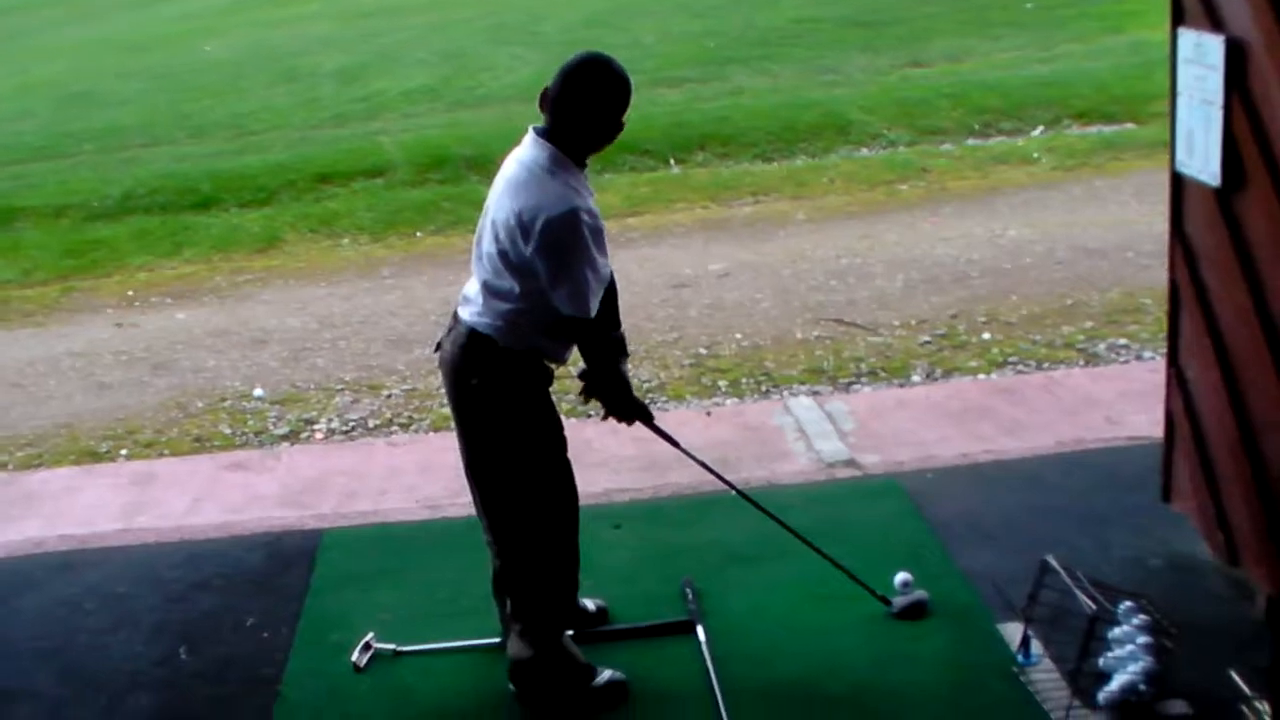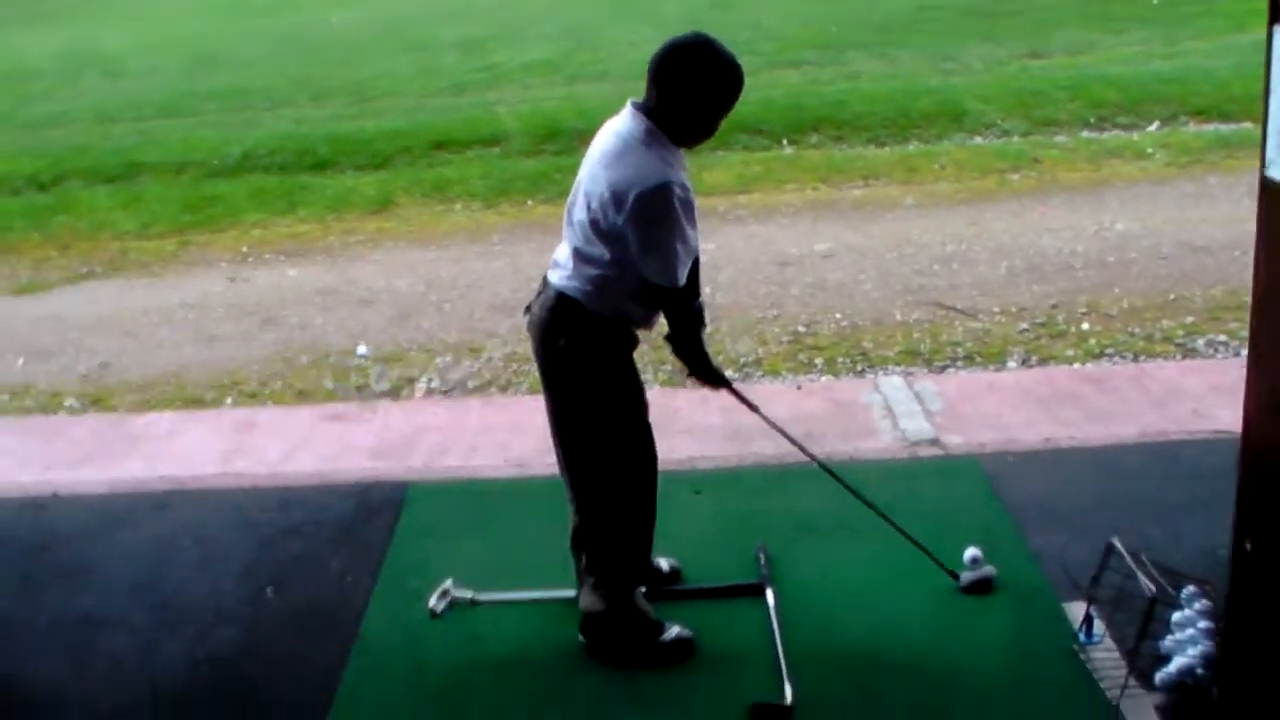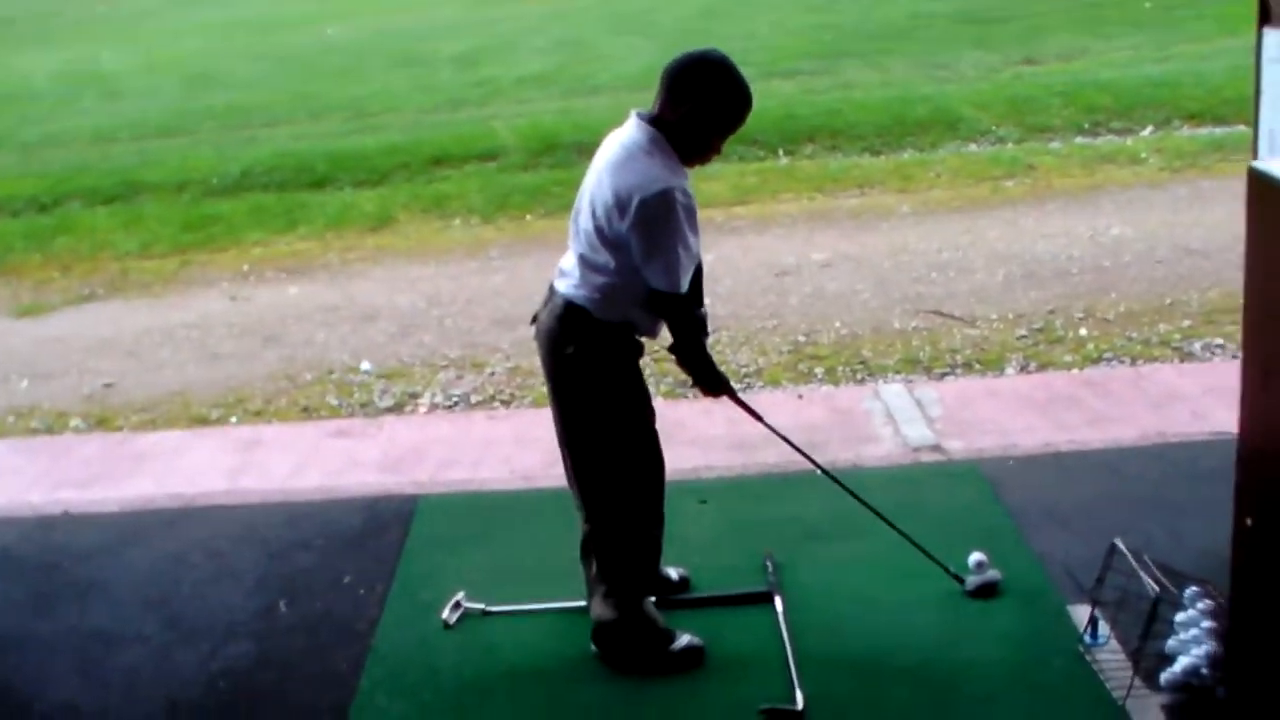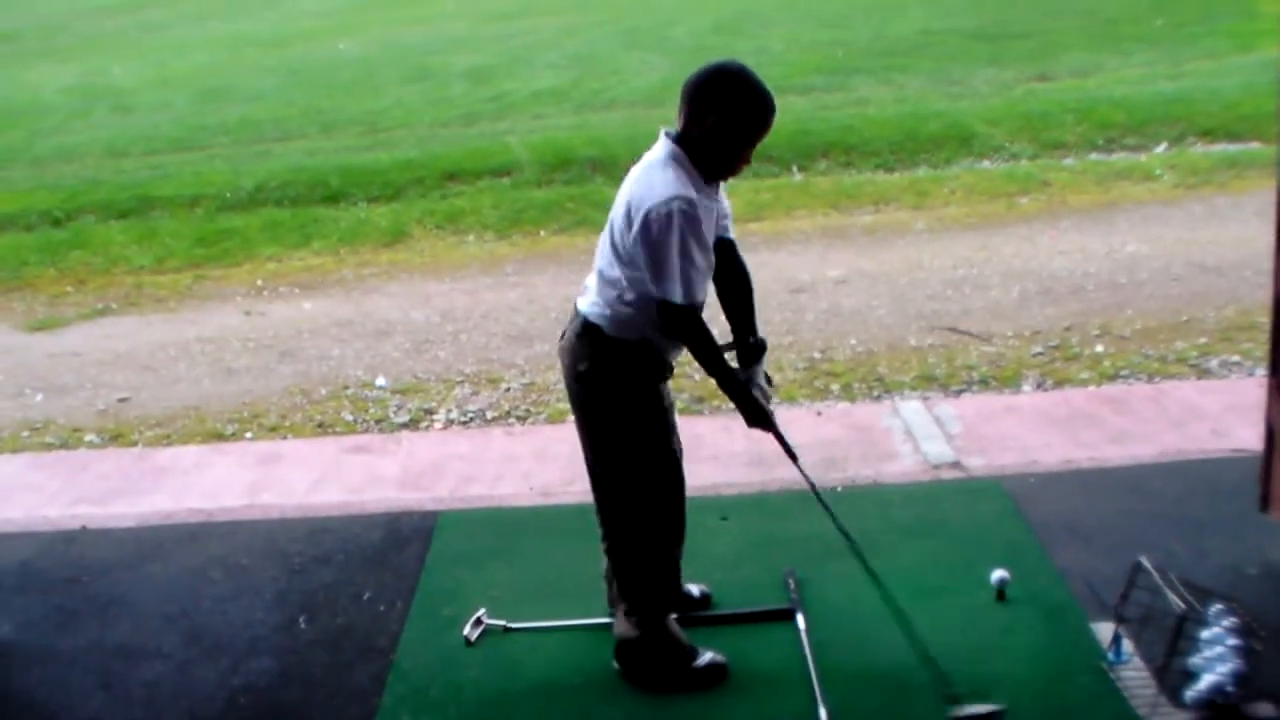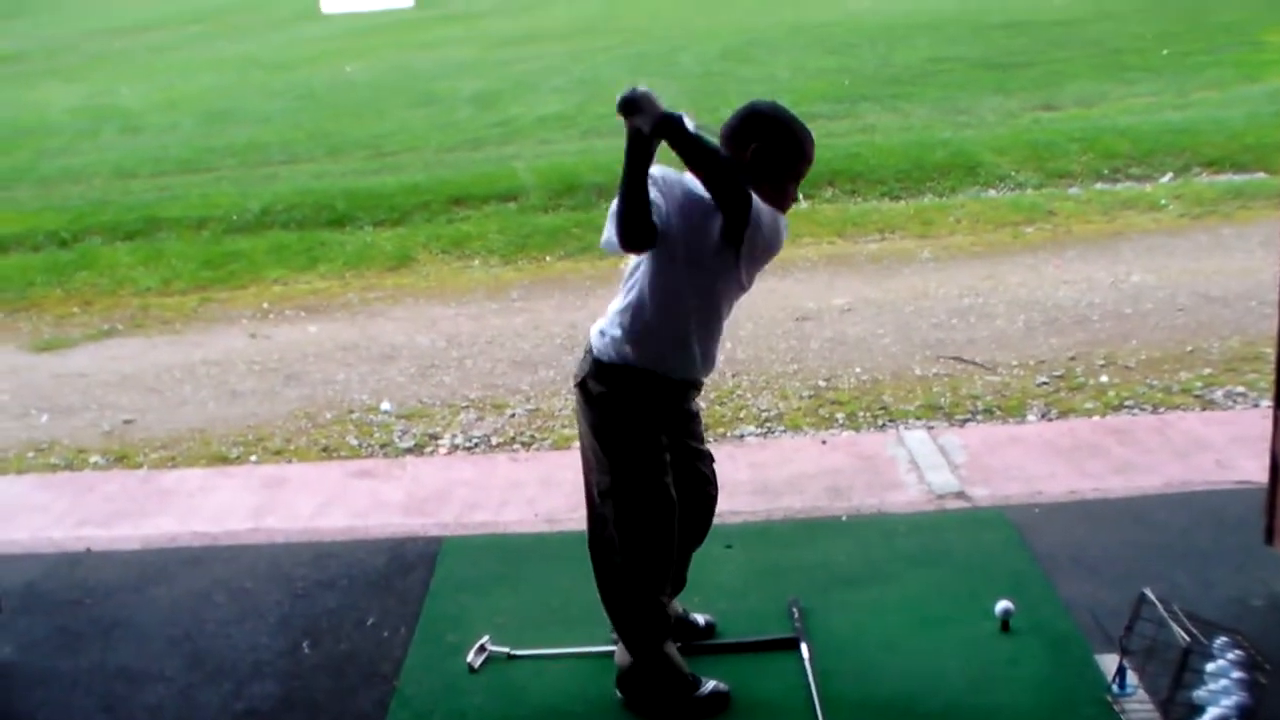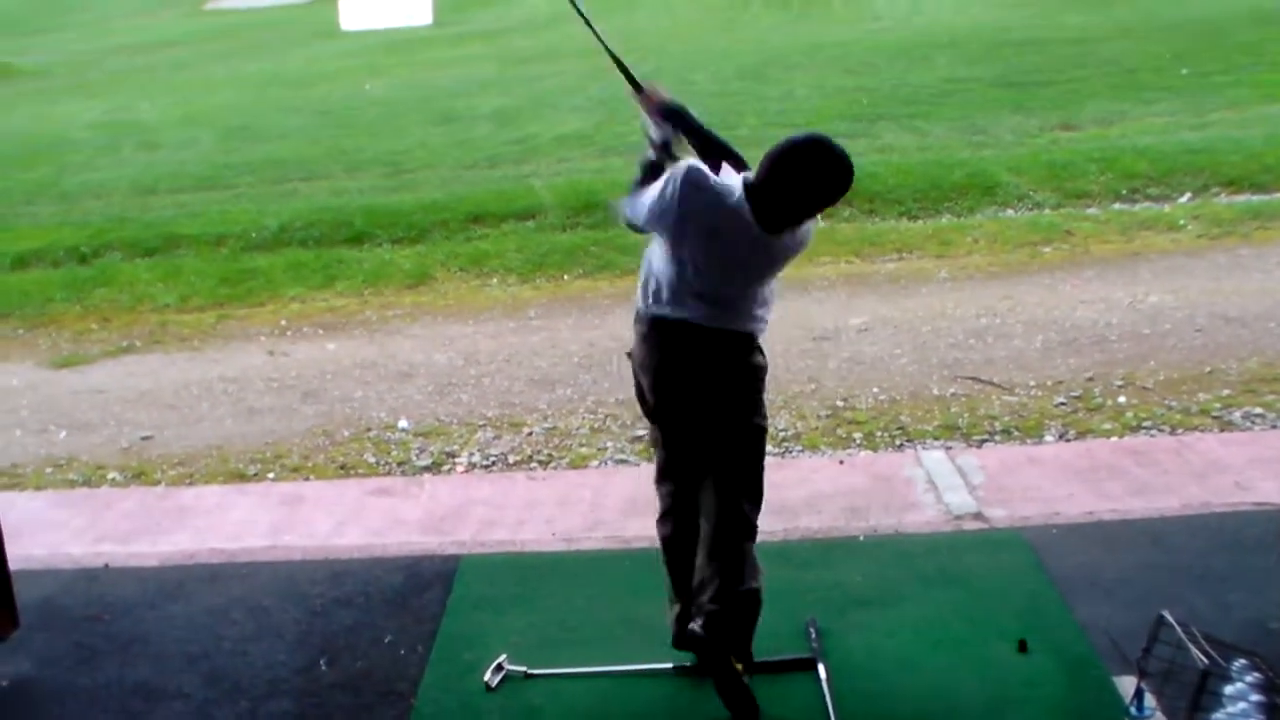
dt=0.5s
person 1, frame 1
left shoulder: (529, 159)
right shoulder: (564, 207)
right elbow: (583, 318)
left wrist: (608, 367)
right wrist: (615, 386)
left hip: (484, 347)
right hip: (499, 367)
left knee: (526, 503)
right knee: (537, 510)
left ankle: (545, 605)
right ankle: (540, 659)
person 1, frame 2
left shoulder: (623, 130)
right shoulder: (657, 181)
right elbow: (667, 286)
left wrist: (687, 334)
right wrist: (695, 353)
left hip: (570, 312)
right hip: (586, 332)
left knee: (609, 463)
right knee: (619, 471)
left ankle: (619, 561)
right ankle: (612, 615)
person 1, frame 3
left shoulder: (627, 139)
right shoulder: (661, 188)
right elbow: (668, 295)
left wrist: (690, 336)
right wrist: (699, 359)
left hip: (574, 318)
right hip: (593, 340)
left knee: (613, 472)
right knee: (627, 480)
left ankle: (626, 571)
right ankle: (622, 623)
person 1, frame 4
left shoulder: (699, 178)
right shoulder: (671, 202)
left elbow: (727, 262)
right elbow: (676, 314)
left wrist: (752, 349)
right wrist: (737, 385)
left hip: (635, 352)
right hip: (611, 358)
left knee: (654, 484)
right knee: (646, 497)
left ankle: (646, 587)
right ankle: (646, 640)
person 1, frame 5
left shoulder: (764, 226)
right shoulder: (663, 187)
left elbow: (729, 193)
right elbow: (635, 238)
left wrist: (671, 127)
right wrist: (640, 146)
left hip: (676, 387)
right hip: (619, 384)
left knee: (692, 503)
right knee: (639, 529)
left ankle: (655, 611)
person 1, frame 6
left shoulder: (688, 188)
right shoulder: (788, 235)
left elbow: (635, 212)
left wrist: (660, 139)
right wrist: (672, 114)
left hip: (660, 346)
right hip: (731, 357)
left knee: (681, 484)
right knee: (732, 497)
left ankle: (693, 612)
right ankle: (721, 624)
